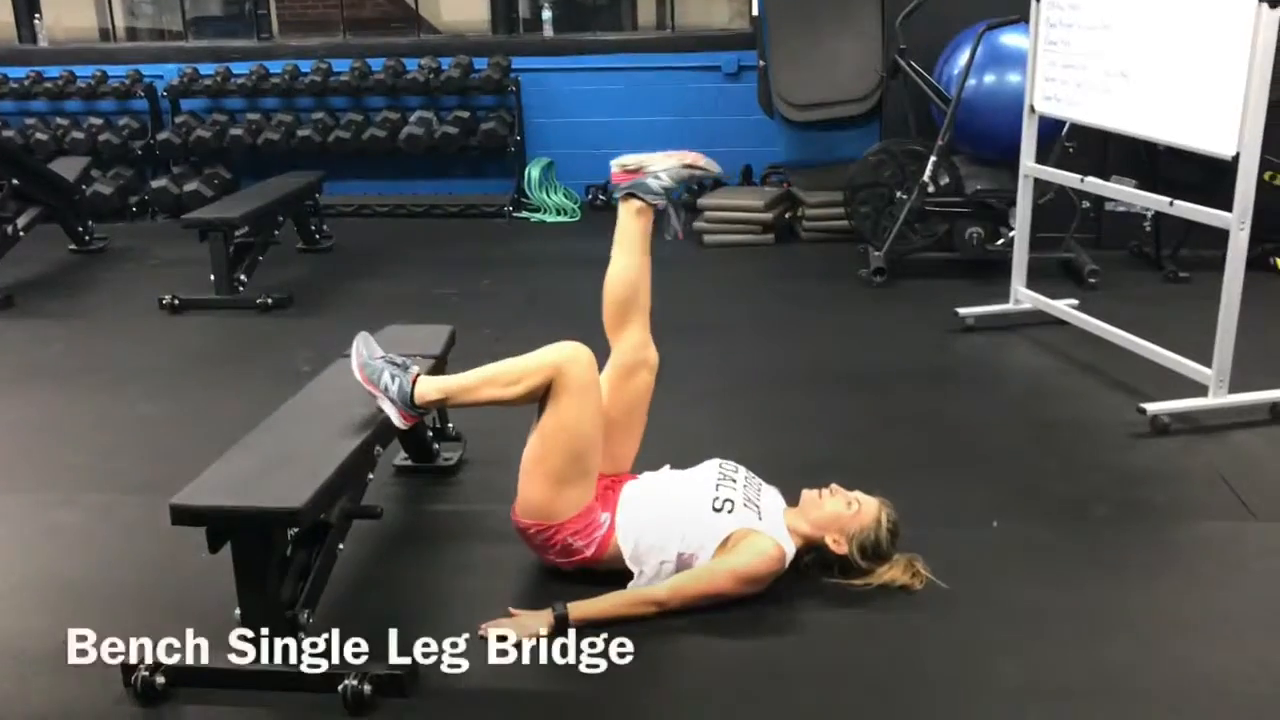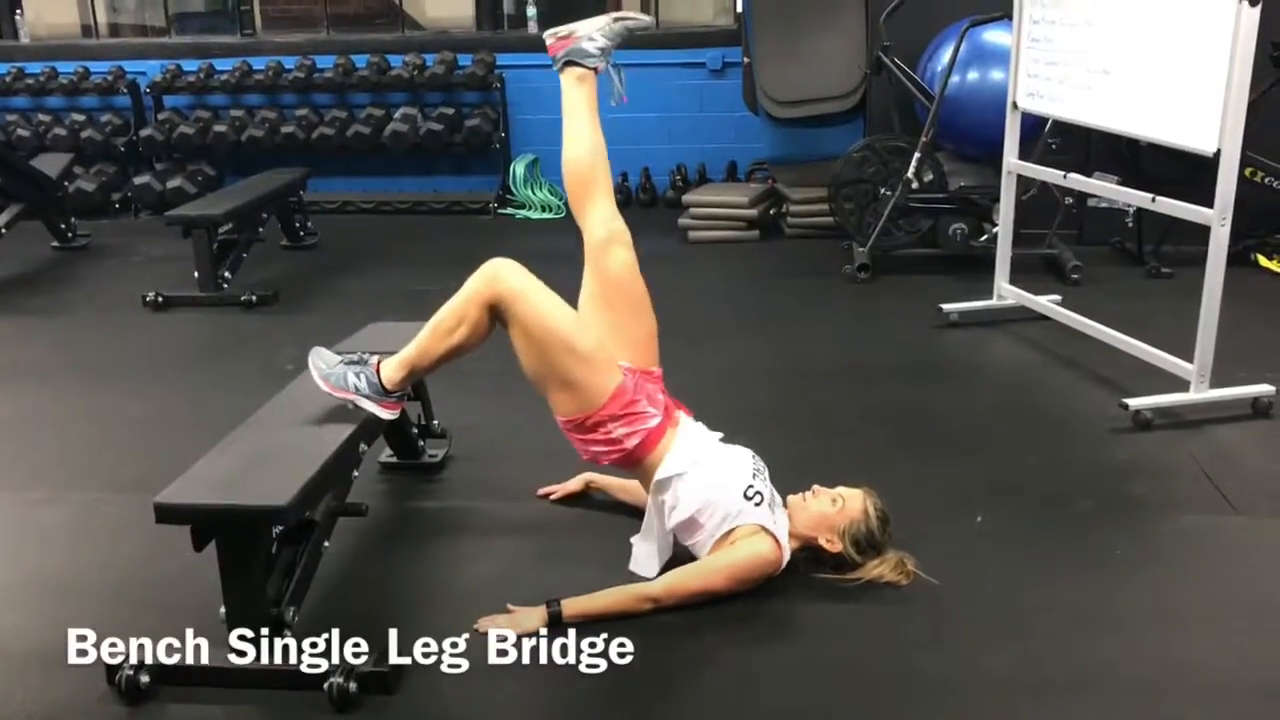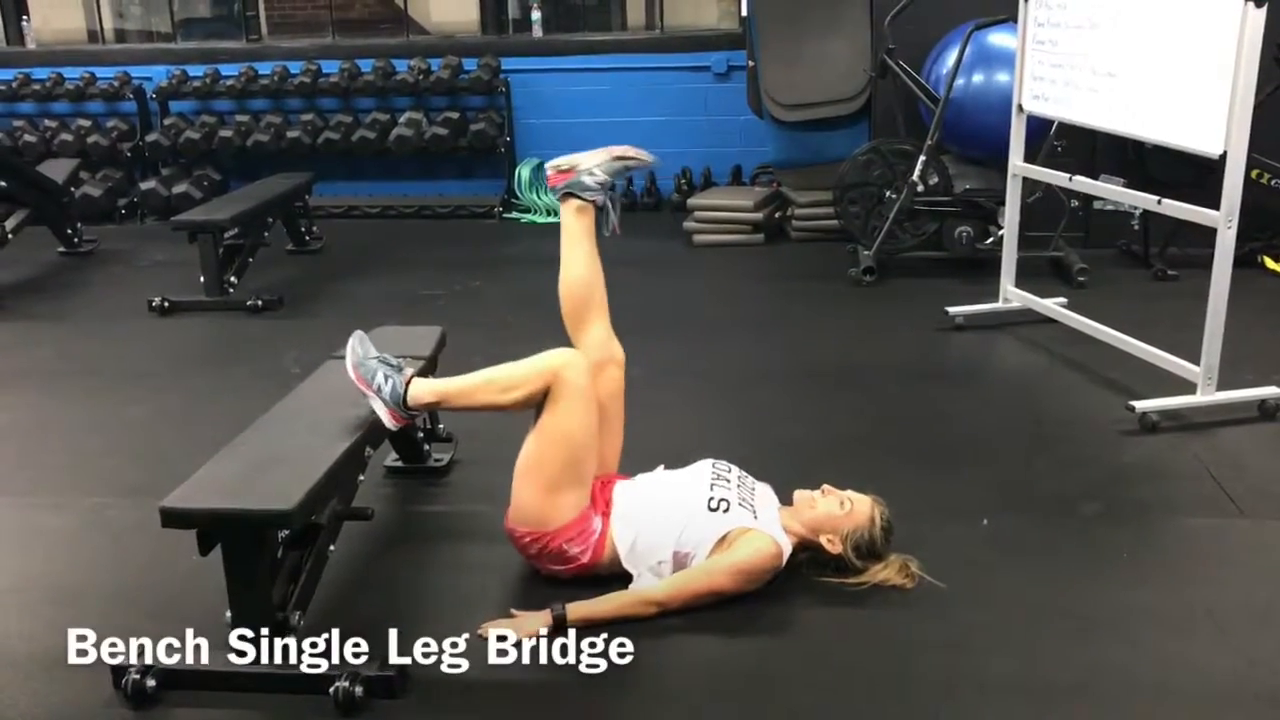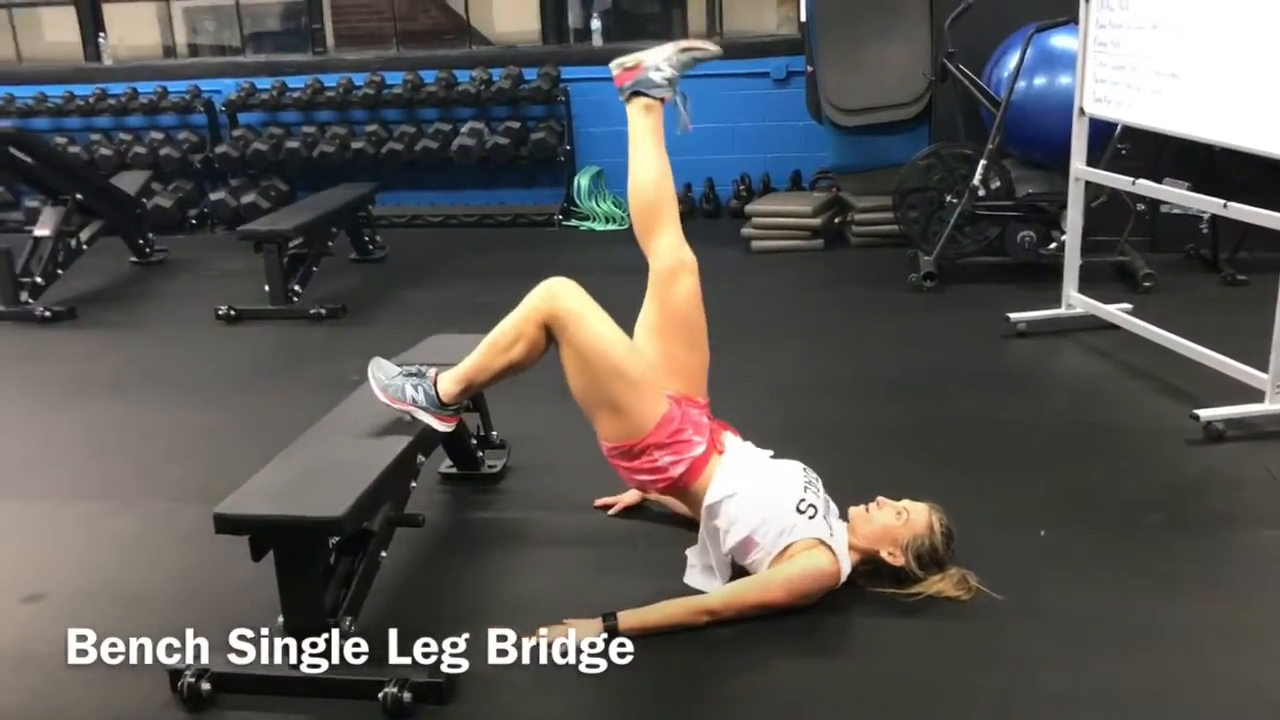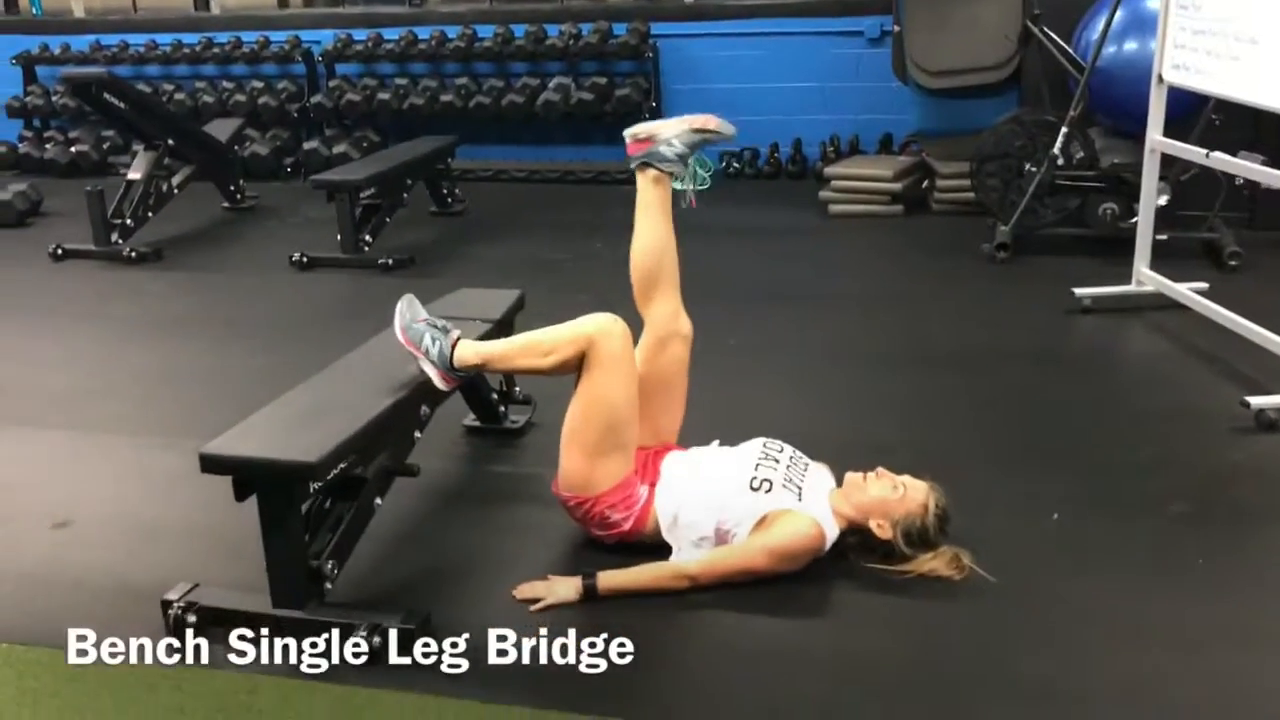
dt=1s
person 1, frame 1
left shoulder: (767, 555)
right shoulder: (769, 508)
left elbow: (661, 599)
left wrist: (554, 617)
left hip: (571, 529)
right hip: (606, 497)
left knee: (572, 359)
left ankle: (416, 393)
person 1, frame 2
left shoulder: (766, 550)
right shoulder: (772, 514)
left elbow: (655, 595)
left wrist: (549, 614)
left hip: (619, 415)
right hip: (635, 402)
left knee: (500, 279)
right knee: (603, 231)
left ankle: (385, 383)
right ankle: (580, 67)
person 1, frame 3
left shoulder: (764, 552)
right shoulder: (764, 506)
left elbow: (660, 599)
left wrist: (554, 618)
left hip: (563, 537)
right hip: (599, 502)
left knee: (570, 364)
left ankle: (409, 395)
person 1, frame 4
left shoulder: (823, 566)
right shoulder: (827, 526)
left elbow: (710, 609)
left wrist: (605, 625)
left hip: (665, 446)
right hip: (681, 432)
left knee: (558, 297)
right knee: (673, 262)
left ankle: (442, 394)
person 1, frame 5
left shoulder: (806, 535)
right shoulder: (821, 487)
left elbow: (692, 573)
left wrist: (586, 587)
left hip: (617, 500)
right hip: (652, 469)
left knee: (606, 332)
left ankle: (456, 358)
